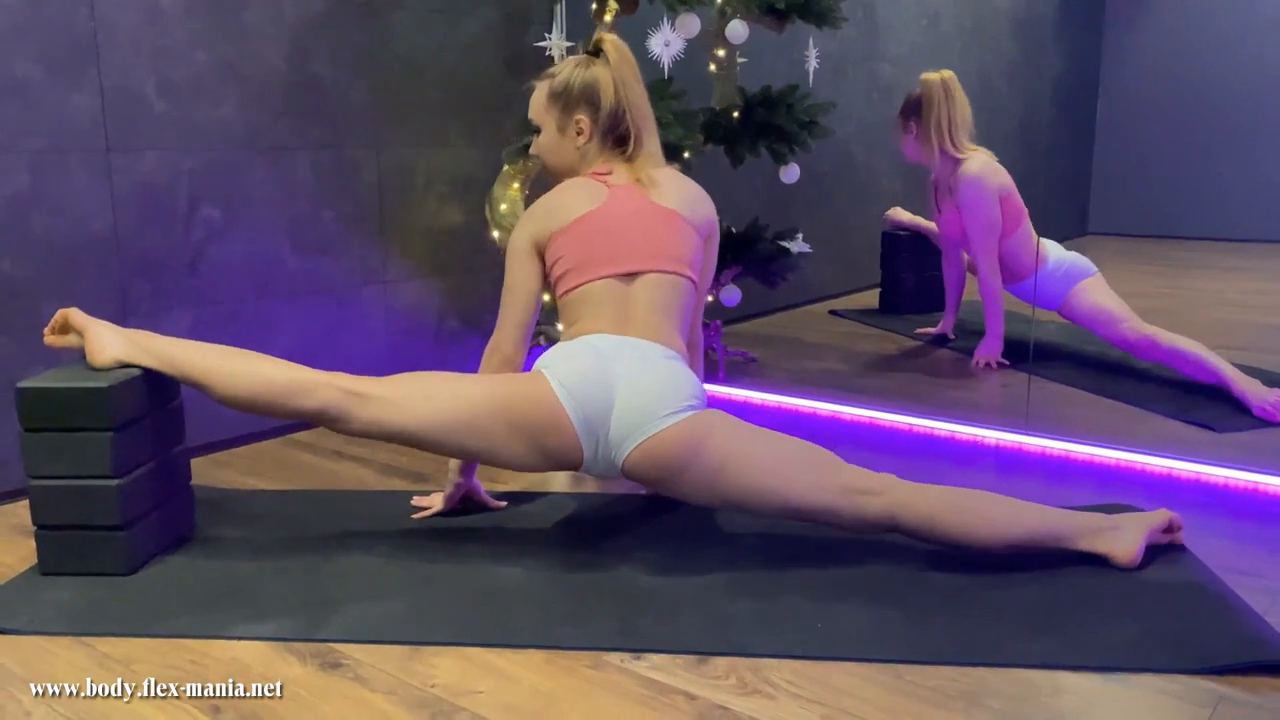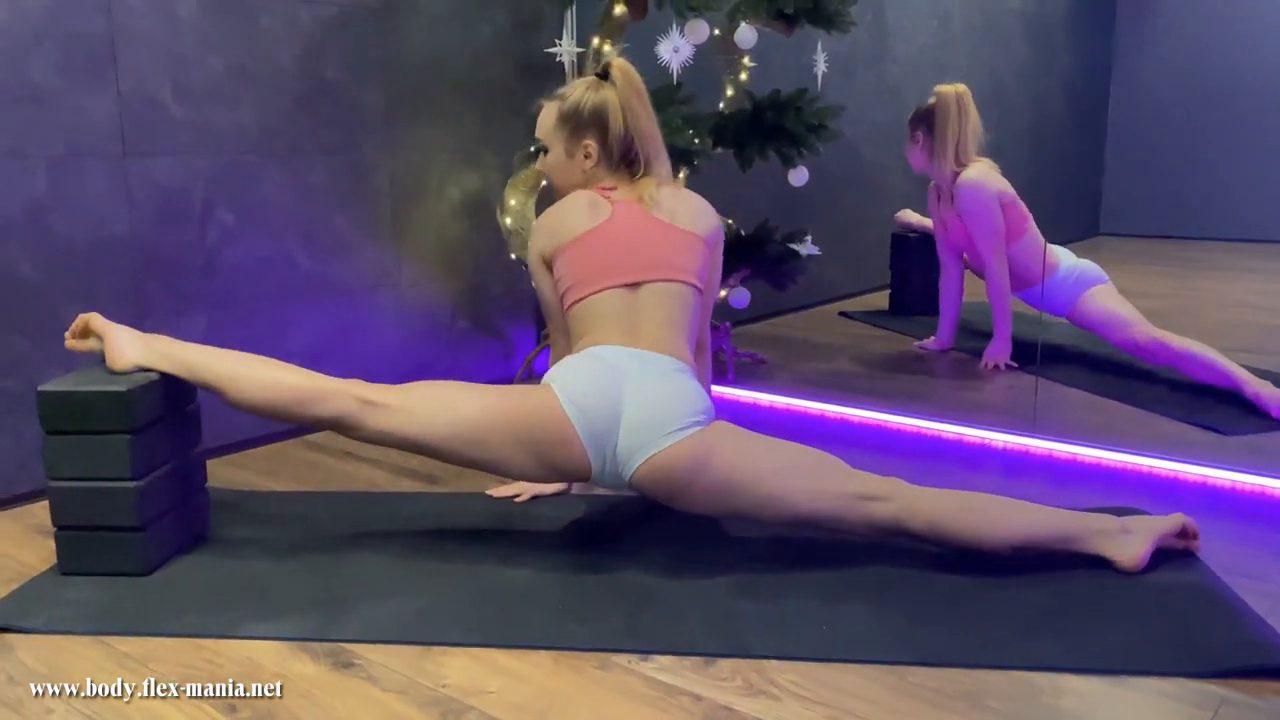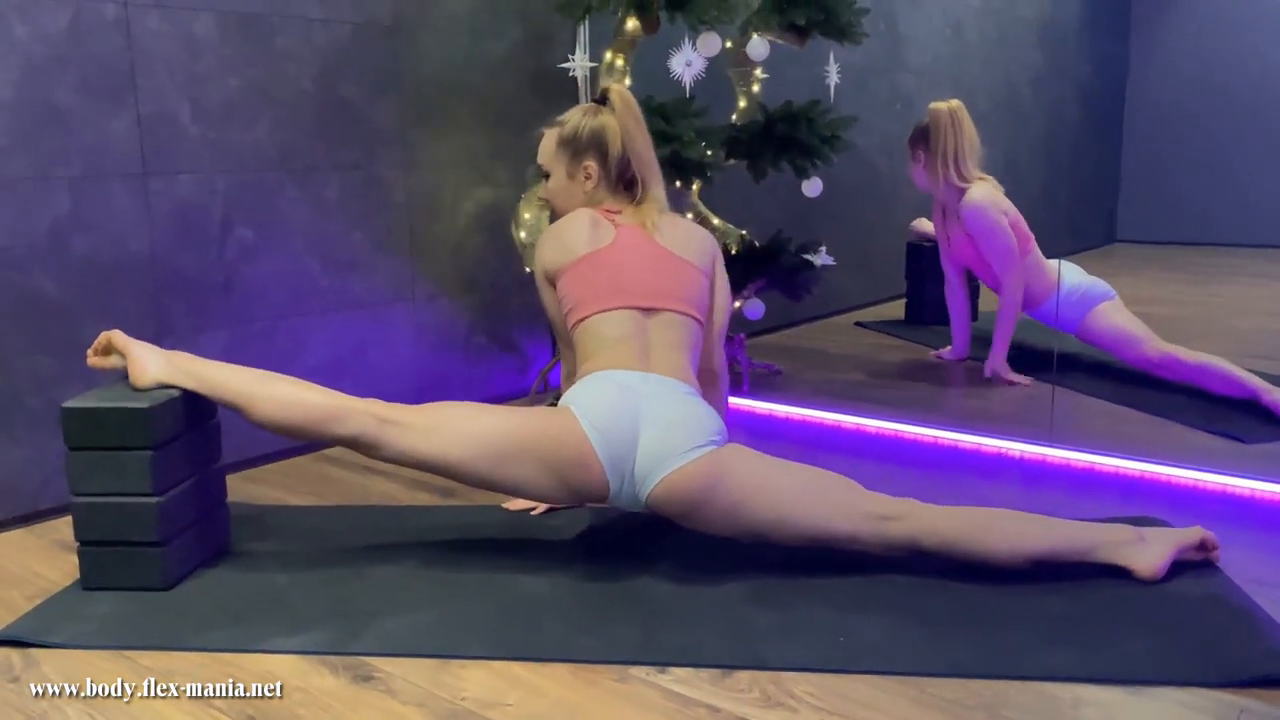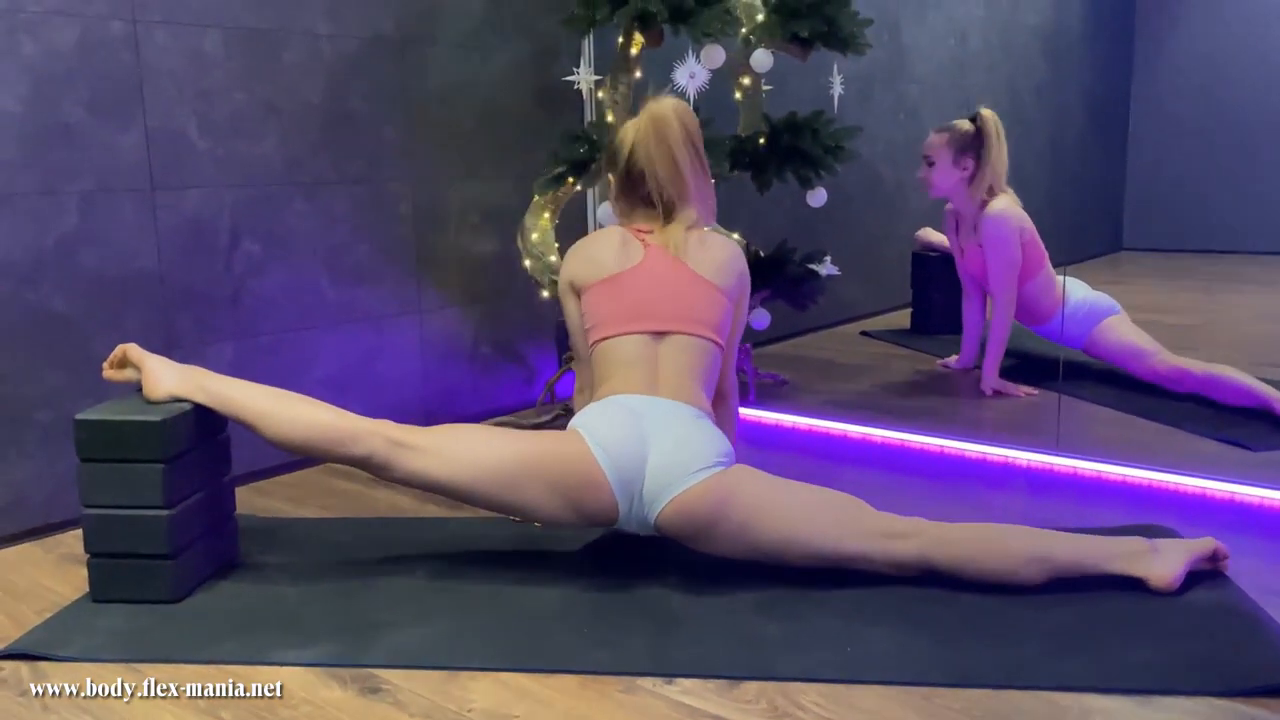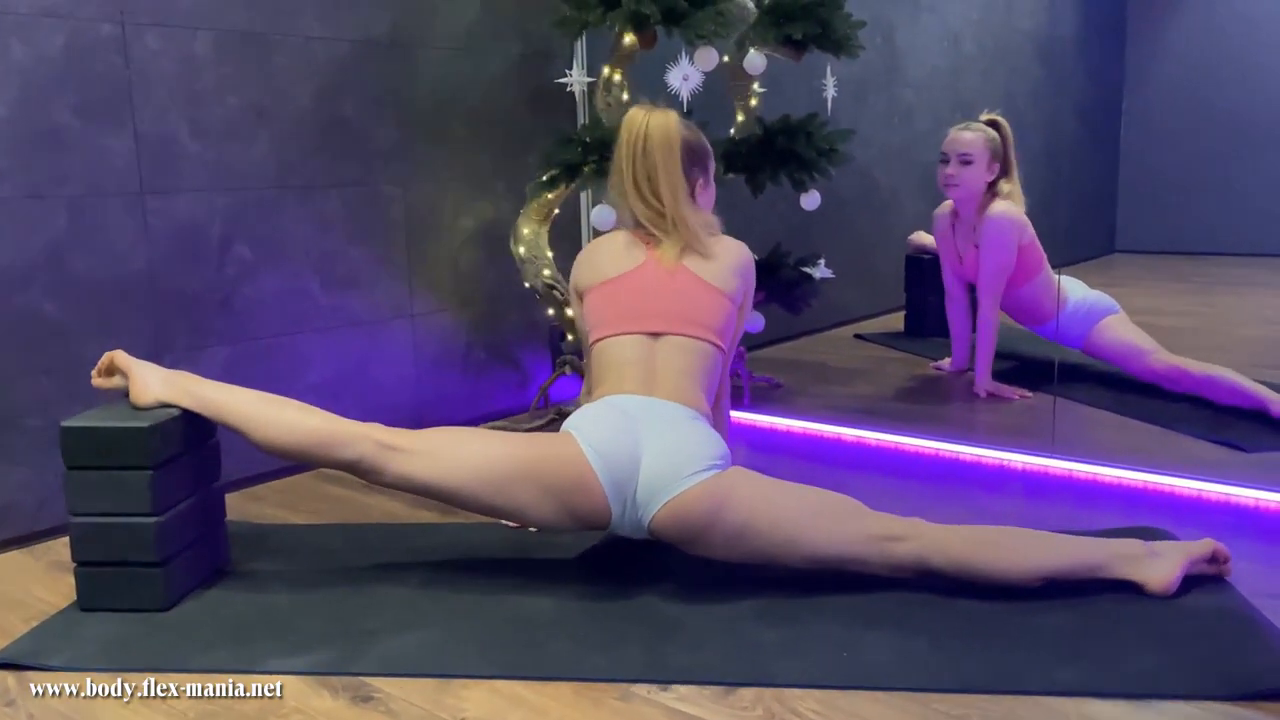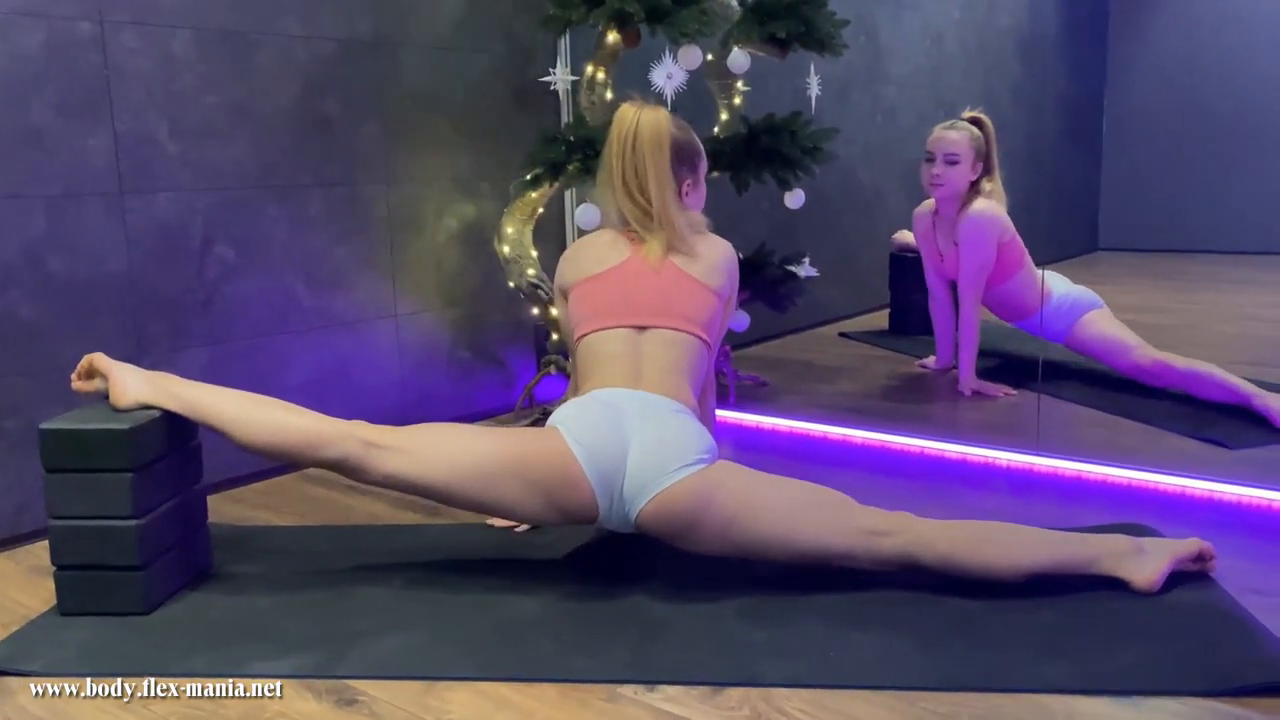
dt=0.5s
person 1, frame 1
left shoulder: (543, 211)
right shoulder: (692, 197)
left elbow: (505, 352)
left wrist: (463, 473)
right wrist: (687, 460)
left hip: (570, 394)
right hip: (659, 407)
left knee: (340, 398)
right knee: (873, 498)
left ankle: (124, 345)
person 1, frame 2
left shoulder: (554, 223)
right shoulder: (699, 212)
left wrist: (556, 464)
right wrist: (687, 451)
left hip: (579, 404)
right hip: (668, 418)
left knee: (352, 403)
right knee: (883, 502)
left ankle: (141, 347)
person 1, frame 3
left shoulder: (558, 240)
right shoulder: (699, 240)
left wrist: (568, 481)
right wrist: (701, 466)
left hip: (595, 427)
right hip: (682, 441)
left knee: (370, 422)
right knee: (894, 523)
left ankle: (164, 363)
person 1, frame 4
left shoulder: (582, 255)
right shoulder: (727, 253)
left hip: (602, 452)
right hip: (690, 464)
left knee: (383, 445)
right knee: (905, 542)
person 1, frame 5
left shoulder: (592, 256)
right shoulder: (734, 256)
left hip: (594, 452)
right hip: (684, 470)
left knee: (370, 447)
right knee: (904, 544)
person 1, frame 6
left shoulder: (578, 254)
right shoulder: (717, 253)
left hip: (579, 446)
right hip: (671, 459)
left knee: (356, 445)
right knee: (889, 536)
person 2, frame 1
left shoulder: (975, 176)
right shoulder: (939, 181)
left elbow: (987, 264)
right elbow: (954, 251)
left wrist: (993, 338)
right wrist: (949, 318)
left hip: (1058, 276)
right hip: (1025, 275)
left knee: (1136, 336)
left ankle: (1243, 385)
right ankle: (913, 222)
person 2, frame 2
left shoulder: (973, 185)
right shoulder: (937, 192)
left elbow: (996, 268)
right elbow: (951, 265)
left wrist: (1001, 340)
right wrist: (943, 336)
left hip: (1066, 283)
right hip: (1032, 279)
left knee: (1147, 341)
person 2, frame 3
left shoulder: (976, 206)
right shoulder: (944, 204)
left elbow: (1012, 286)
right elbow: (953, 278)
left wrist: (996, 358)
right wrist: (959, 346)
left hip: (1072, 299)
right hip: (1050, 287)
left knee: (1159, 357)
person 2, frame 4
left shoulder: (999, 217)
right shoulder: (953, 215)
left elbow: (1003, 303)
right elbow: (972, 291)
left wrist: (990, 376)
right wrist: (967, 357)
left hip: (1079, 315)
right hip: (1052, 303)
left knee: (1170, 370)
person 2, frame 5
left shoulder: (1001, 219)
right shoulder: (944, 217)
left elbow: (988, 303)
right elbow: (955, 293)
left wrist: (983, 378)
right wrist: (959, 359)
left hip: (1078, 312)
right hip: (1041, 312)
left knee: (1166, 369)
person 2, frame 6
left shoulder: (981, 216)
right shoulder: (923, 216)
left elbow: (968, 302)
right elbow: (939, 292)
left wrist: (968, 377)
right wrist: (944, 357)
left hip: (1060, 308)
right hip: (1024, 309)
left knee: (1150, 365)
